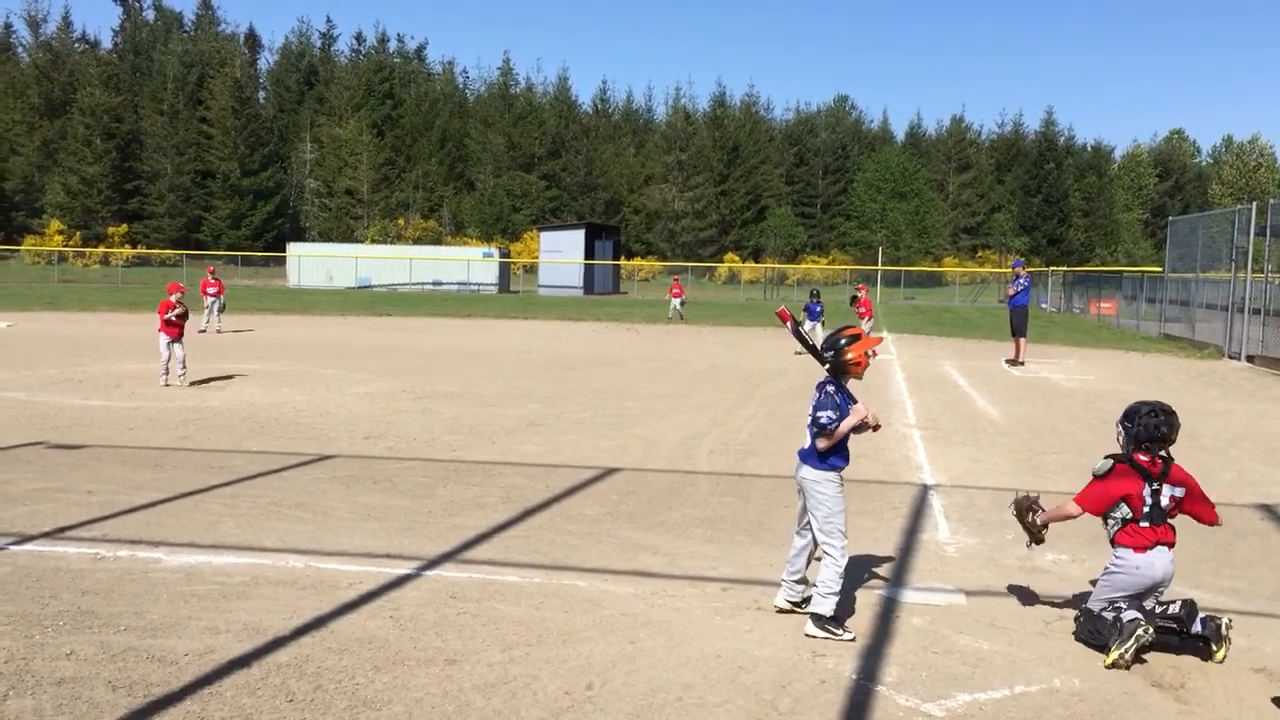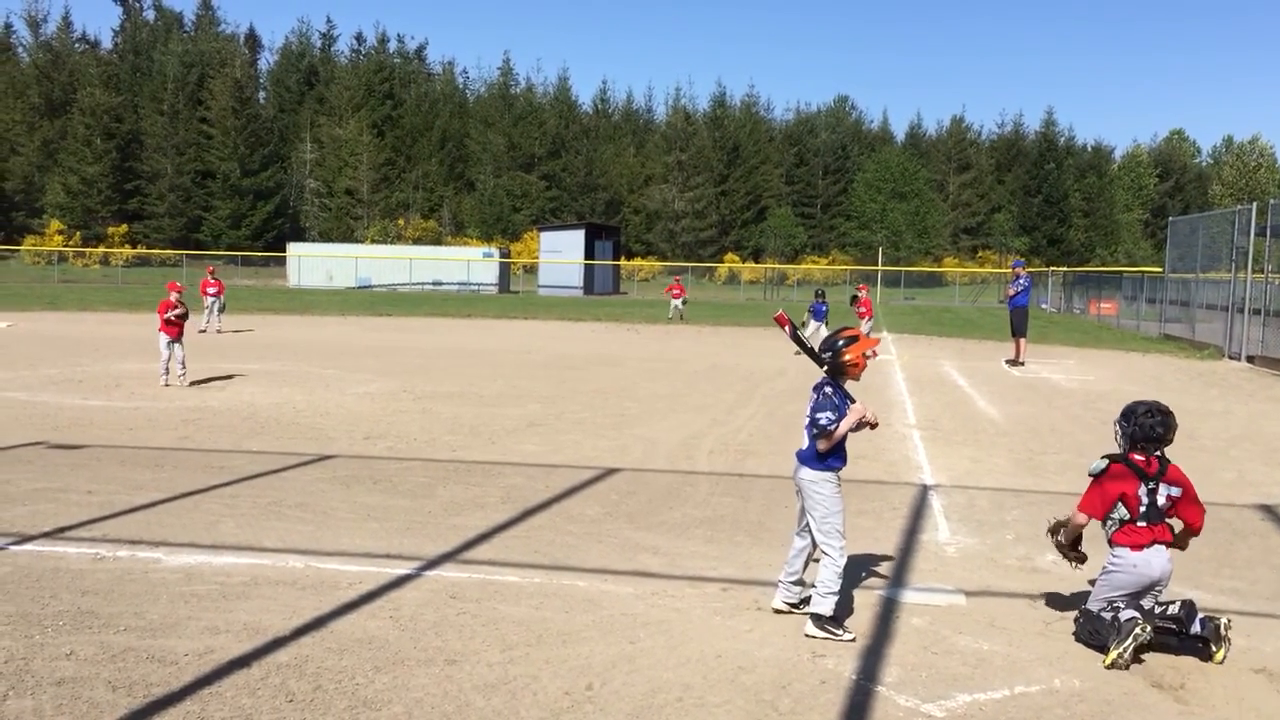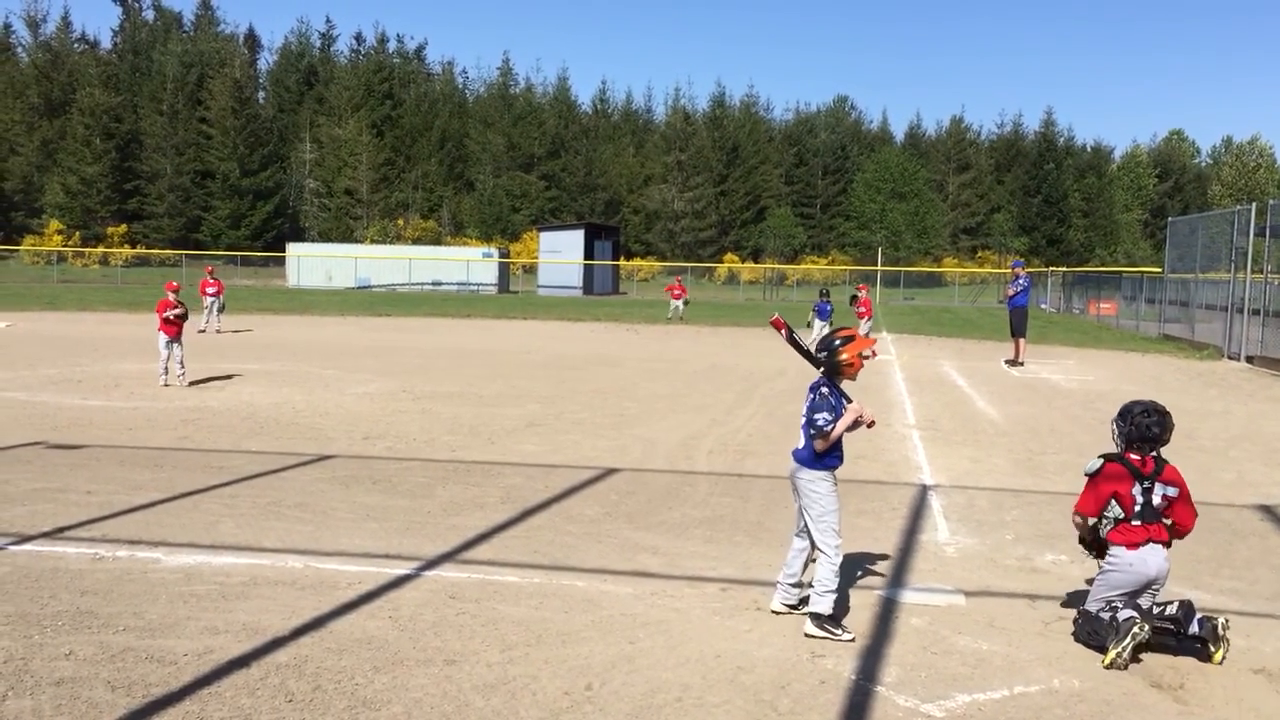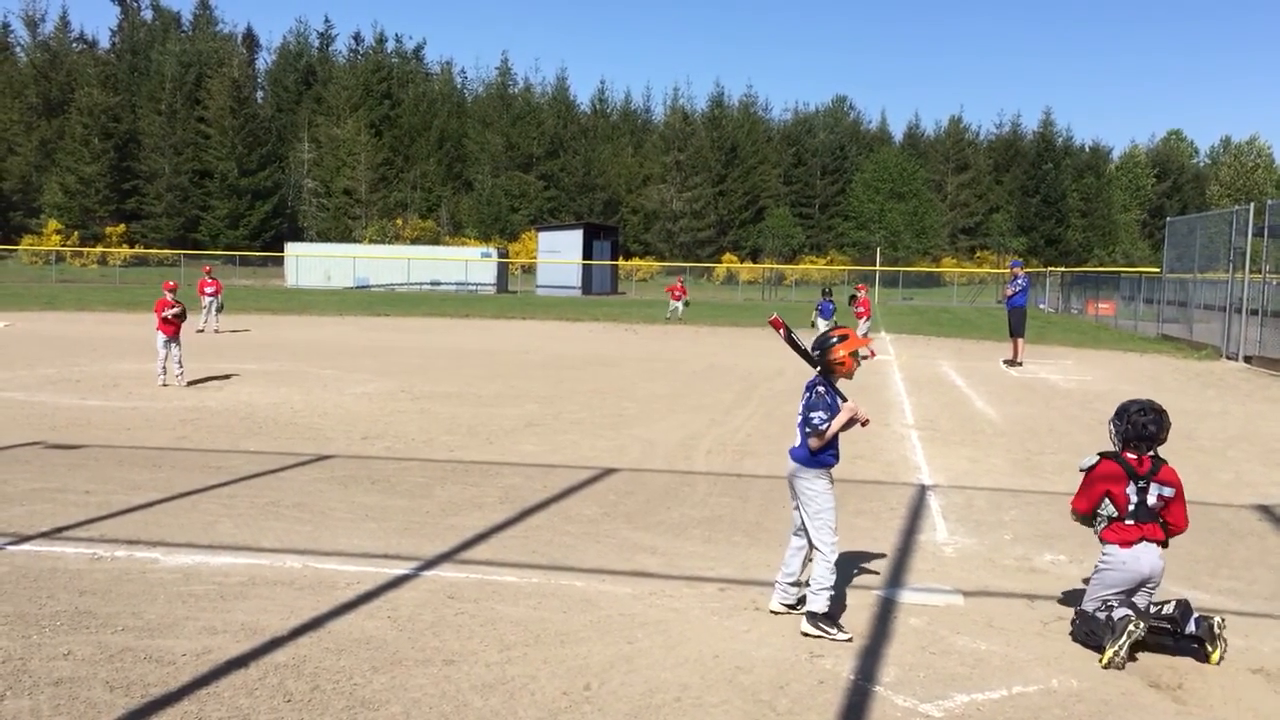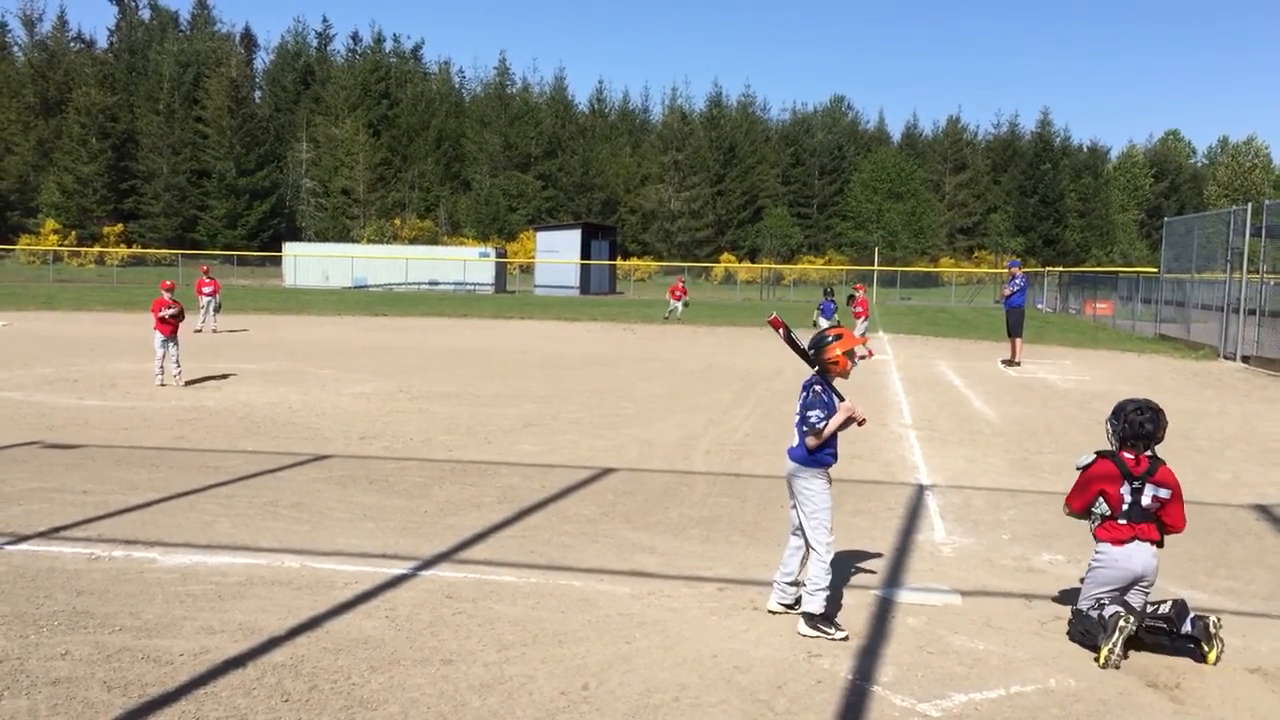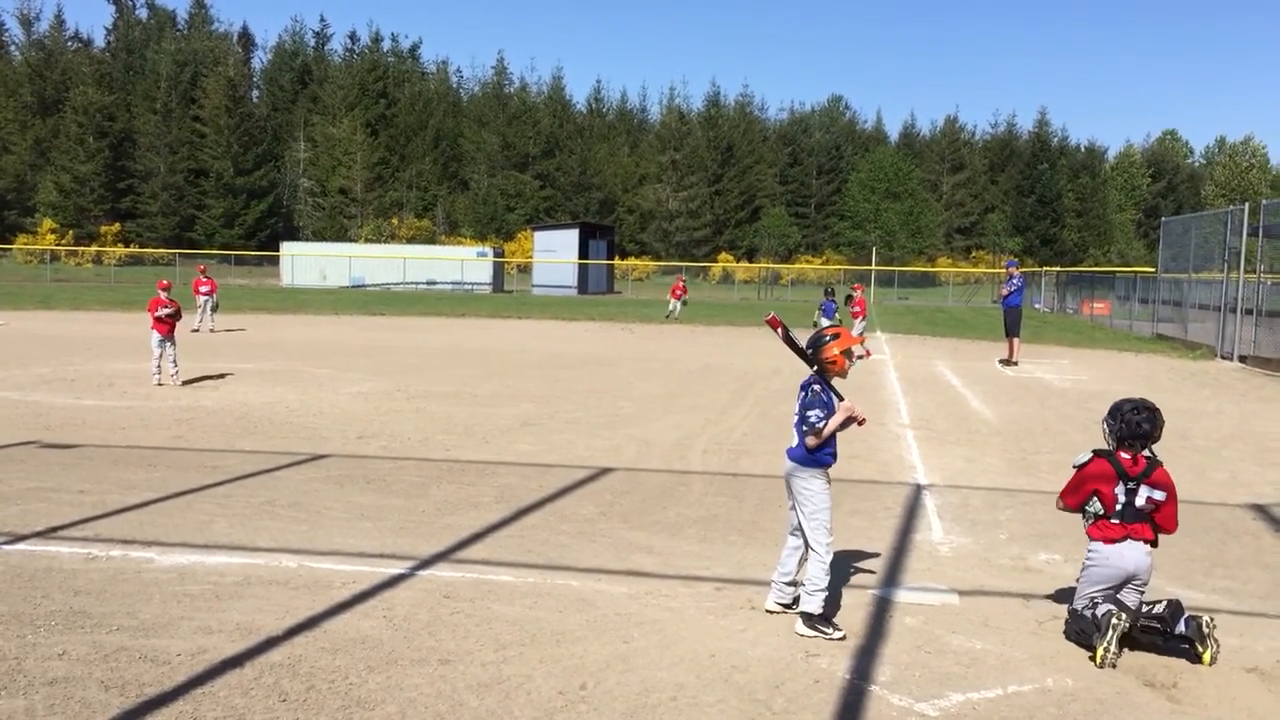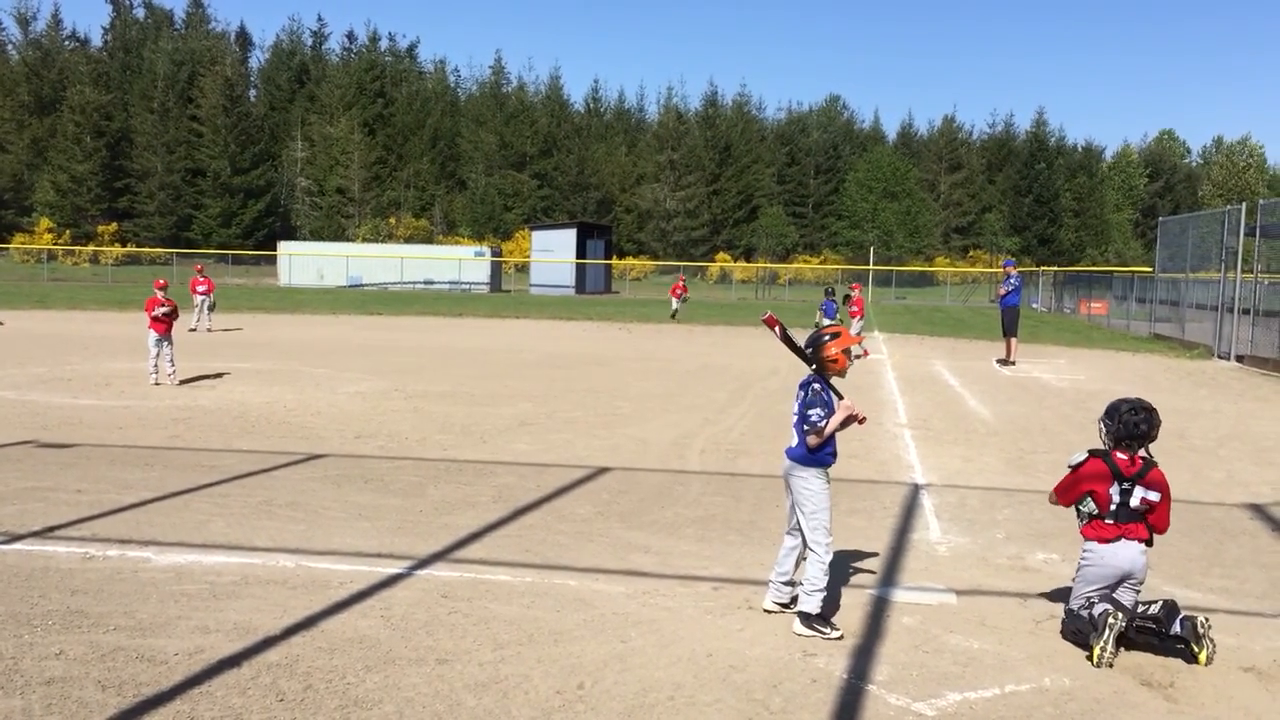
dt=0.1s
person 1, frame 1
left shoulder: (834, 388)
right shoulder: (831, 394)
left elbow: (844, 428)
right elbow: (823, 442)
left wrist: (863, 422)
right wrist: (854, 418)
left hip: (810, 471)
right hip: (822, 476)
left knee: (806, 535)
right knee: (835, 547)
left ankle: (790, 594)
right ankle: (821, 617)
person 1, frame 2
left shoulder: (832, 389)
right shoulder: (829, 394)
left elbow: (840, 429)
right elbow: (824, 443)
left wrist: (862, 420)
right wrist: (852, 417)
left hip: (808, 472)
right hip: (820, 477)
left knee: (805, 536)
right knee: (834, 548)
left ankle: (788, 595)
right ankle: (821, 617)
person 1, frame 3
left shoulder: (825, 388)
right shoulder: (825, 395)
left elbow: (834, 428)
right elbow: (821, 443)
left wrist: (857, 420)
right wrist: (849, 417)
left hip: (806, 471)
right hip: (816, 475)
left knee: (804, 537)
right knee: (829, 546)
left ankle: (787, 596)
right ankle: (821, 616)
person 1, frame 4
left shoulder: (821, 387)
right shoulder: (821, 393)
right elbow: (816, 441)
left wrist: (852, 419)
right wrist: (844, 415)
left hip: (803, 470)
right hip: (812, 474)
left knee: (802, 536)
right knee: (825, 544)
left ankle: (785, 596)
right ankle: (816, 614)
person 1, frame 5
left shoulder: (817, 386)
right shoulder: (818, 392)
right elbow: (813, 440)
left wrist: (849, 419)
right wrist: (840, 415)
left hip: (802, 469)
right hip: (810, 473)
left knee: (800, 535)
right knee: (821, 544)
left ankle: (783, 596)
right ankle: (813, 615)
person 1, frame 6
left shoulder: (815, 386)
right shoulder: (817, 392)
right elbow: (812, 439)
left wrist: (848, 419)
right wrist: (840, 415)
left hip: (800, 469)
right hip: (810, 473)
left knee: (798, 536)
right knee: (820, 545)
left ankle: (781, 595)
right ankle: (811, 615)
person 1, frame 7
left shoulder: (811, 385)
right shoulder: (817, 391)
right elbow: (814, 439)
left wrist: (848, 419)
right wrist: (840, 414)
left hip: (798, 468)
right hip: (809, 473)
left knee: (796, 535)
right knee: (819, 544)
left ankle: (779, 595)
right ankle: (808, 615)
person 2, frame 1
left shoulder: (1117, 471)
right shoulder: (1177, 475)
left elbow: (1074, 509)
right elbow: (1209, 516)
left wrist: (1042, 518)
right wrist: (1215, 519)
left hip: (1131, 561)
right hip: (1165, 561)
left knee: (1090, 621)
right knee: (1140, 609)
left ankle: (1128, 627)
right ankle: (1200, 622)
person 2, frame 2
left shoulder: (1113, 471)
right shoulder: (1173, 474)
left elbow: (1081, 518)
right elbow: (1195, 522)
left wrist: (1066, 536)
right wrist: (1180, 540)
left hip: (1129, 560)
right hip: (1162, 560)
left knee: (1090, 621)
right knee: (1139, 613)
left ankle: (1127, 625)
right ankle: (1199, 624)
person 2, frame 3
left shoulder: (1108, 469)
right shoulder: (1170, 474)
left elbow: (1080, 518)
right elbow: (1185, 525)
left wrist: (1089, 533)
left hip: (1124, 558)
right hip: (1159, 559)
left knee: (1089, 622)
right knee: (1138, 614)
left ankle: (1125, 624)
right ankle: (1199, 625)
person 2, frame 4
left shoulder: (1103, 467)
right shoulder: (1167, 474)
left elbow: (1077, 514)
right elbow: (1178, 526)
left wrist: (1099, 522)
left hip: (1119, 556)
right hip: (1154, 558)
left knee: (1087, 622)
right knee: (1136, 615)
left ankle: (1121, 622)
right ankle: (1196, 625)
person 2, frame 5
left shoulder: (1100, 467)
right shoulder: (1164, 475)
left elbow: (1071, 508)
right elbow: (1176, 525)
left hip: (1112, 554)
right hip: (1148, 556)
left knee: (1083, 621)
right knee: (1130, 615)
left ankle: (1112, 619)
right ankle: (1192, 625)
person 2, frame 6
left shoulder: (1095, 466)
right shoulder: (1160, 476)
left elbow: (1063, 504)
right elbow: (1168, 526)
left hip: (1106, 553)
right hip: (1142, 555)
left knee: (1080, 621)
right knee: (1125, 615)
left ankle: (1105, 617)
right ankle: (1185, 625)
person 2, frame 7
left shoulder: (1091, 466)
right shoulder: (1155, 476)
left elbow: (1055, 498)
right elbow: (1160, 526)
left hip: (1101, 552)
right hip: (1137, 554)
left knee: (1077, 619)
right knee: (1122, 614)
left ankle: (1103, 616)
right ankle: (1181, 624)
